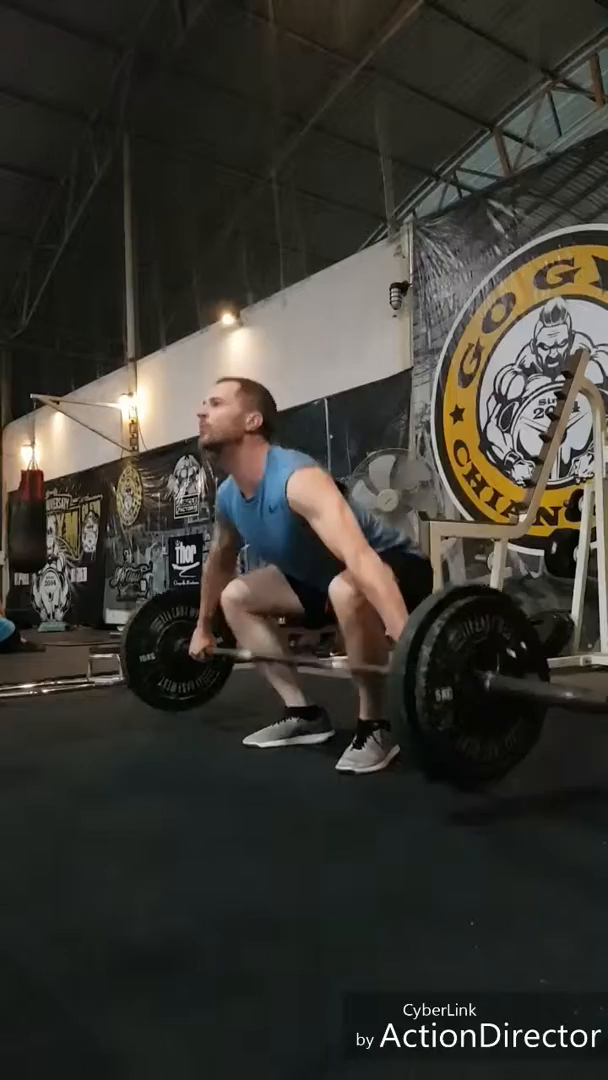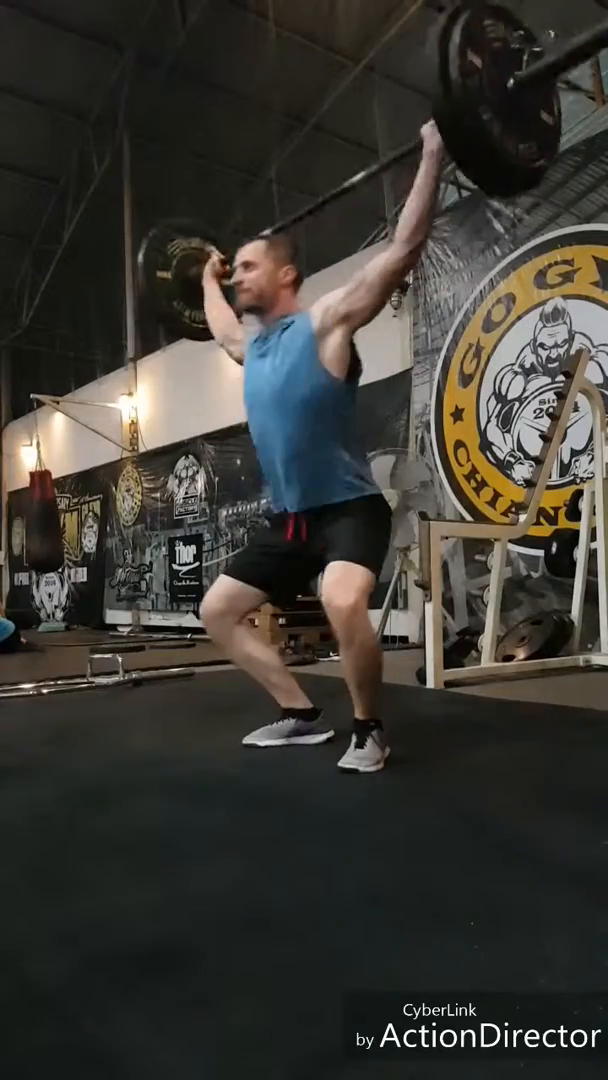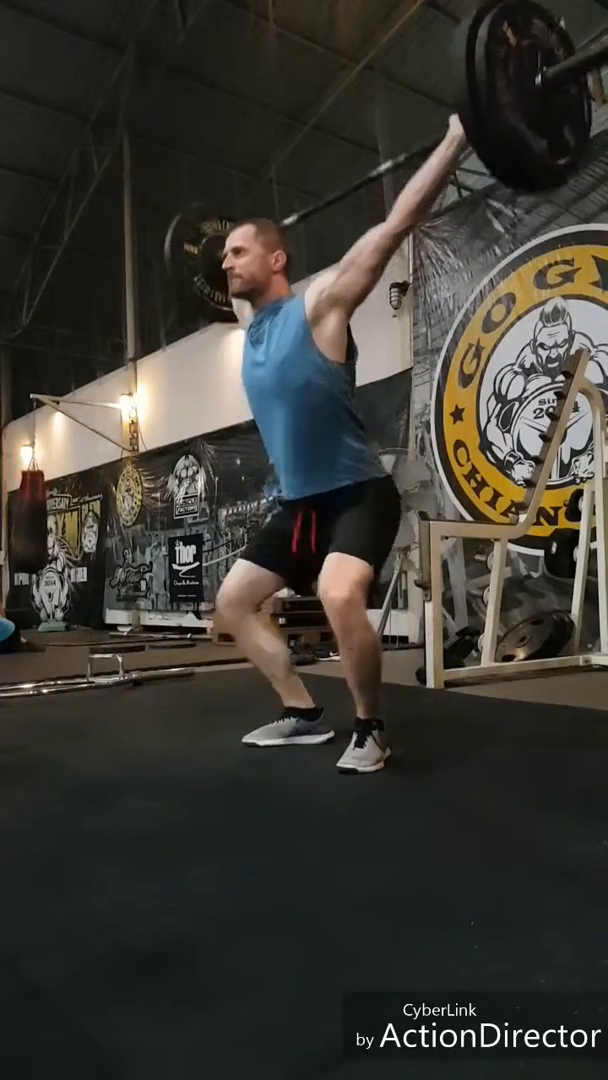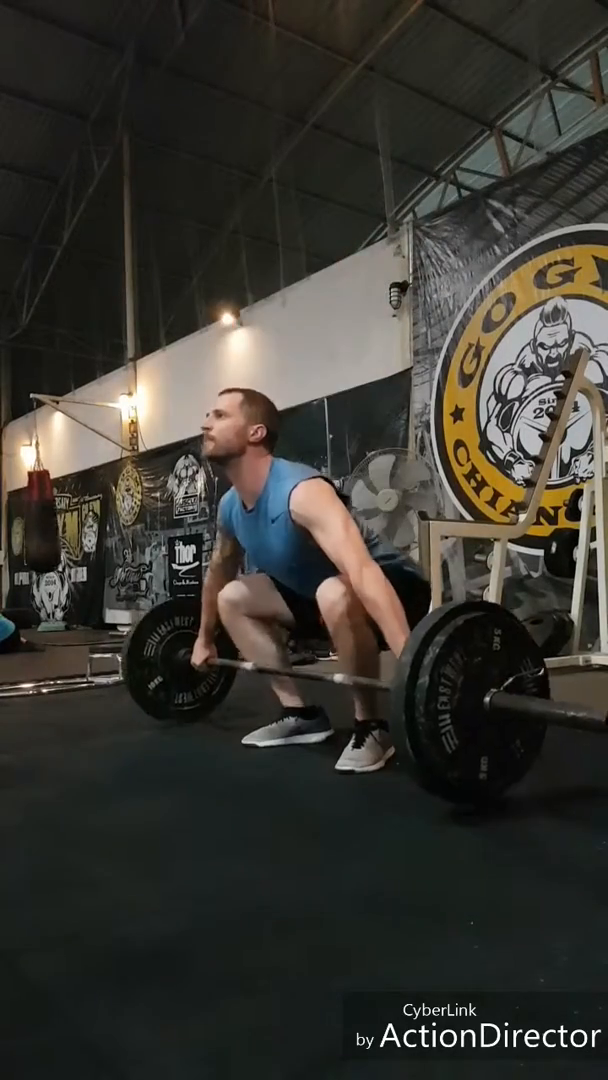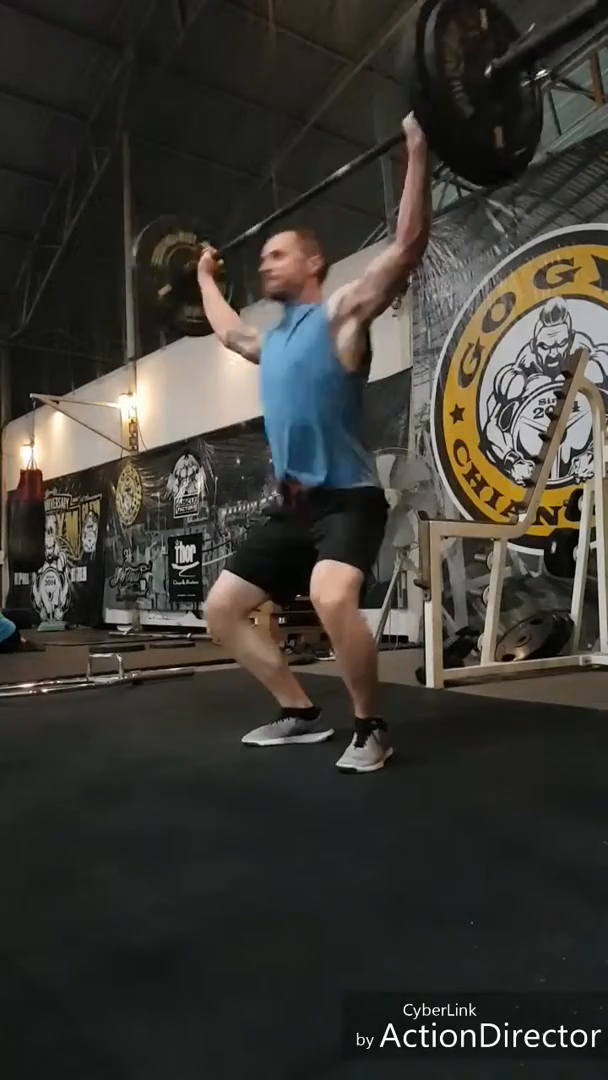
dt=1s
person 1, frame 1
left shoulder: (298, 480)
right shoulder: (228, 497)
left elbow: (362, 561)
right elbow: (218, 562)
right wrist: (203, 628)
left hip: (394, 567)
left knee: (346, 593)
right knee: (236, 597)
left ankle: (375, 729)
right ankle: (303, 713)
person 1, frame 2
left shoulder: (326, 321)
right shoulder: (260, 344)
left elbow: (403, 249)
right elbow: (226, 333)
left wrist: (433, 156)
right wrist: (208, 279)
left hip: (349, 507)
right hip: (291, 515)
left knee: (342, 602)
right knee: (217, 610)
left ankle: (368, 729)
right ankle: (302, 714)
person 1, frame 3
left shoulder: (318, 306)
right shoulder: (255, 323)
left elbow: (392, 227)
right elbow: (241, 295)
left wrist: (454, 141)
left hip: (358, 493)
right hip: (298, 502)
left knee: (340, 596)
right knee: (231, 601)
left ankle: (369, 729)
right ankle: (303, 713)
person 1, frame 4
left shoulder: (302, 492)
right shoulder: (230, 507)
left elbow: (363, 573)
right elbow: (218, 572)
right wrist: (204, 639)
left hip: (392, 588)
left knee: (335, 597)
right knee: (232, 600)
left ankle: (372, 728)
right ankle: (300, 713)
person 1, frame 5
left shoulder: (341, 313)
right shoulder: (278, 336)
left elbow: (405, 248)
right elbow: (232, 331)
left wrist: (418, 150)
right wrist: (207, 276)
left hip: (345, 494)
right hip: (291, 500)
left knee: (332, 598)
right knee: (221, 609)
left ankle: (371, 727)
right ankle: (301, 712)
